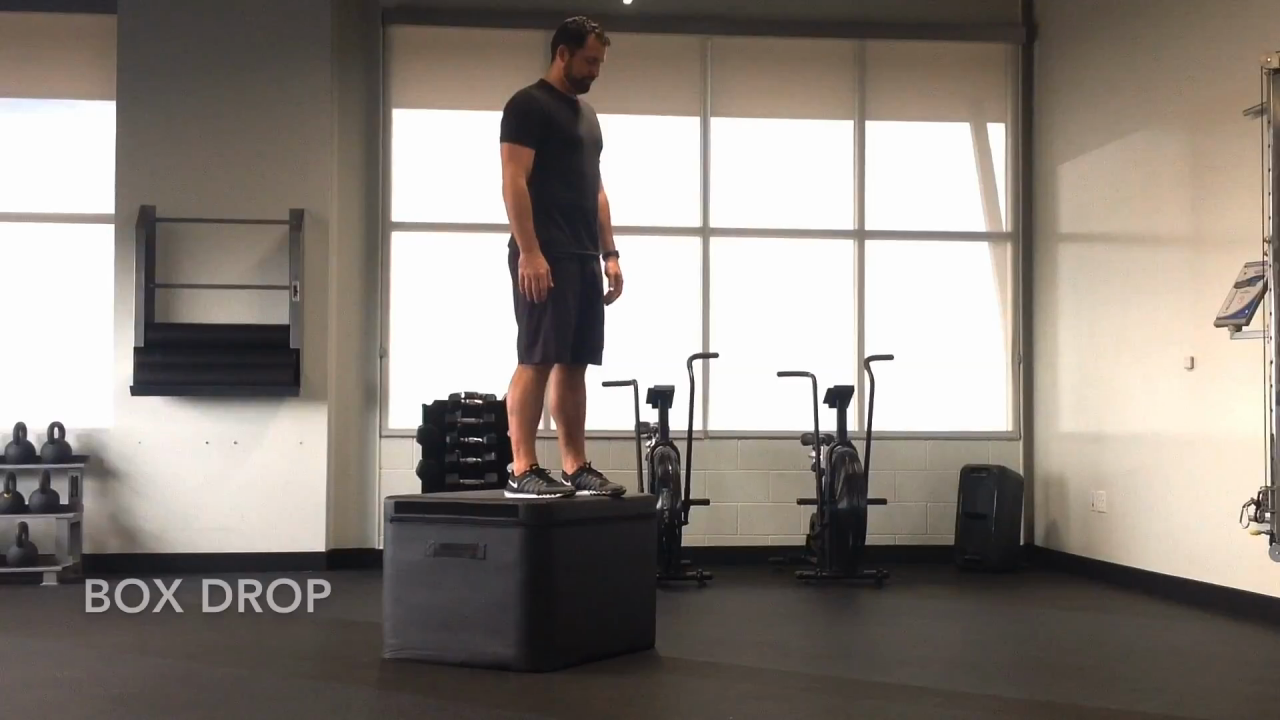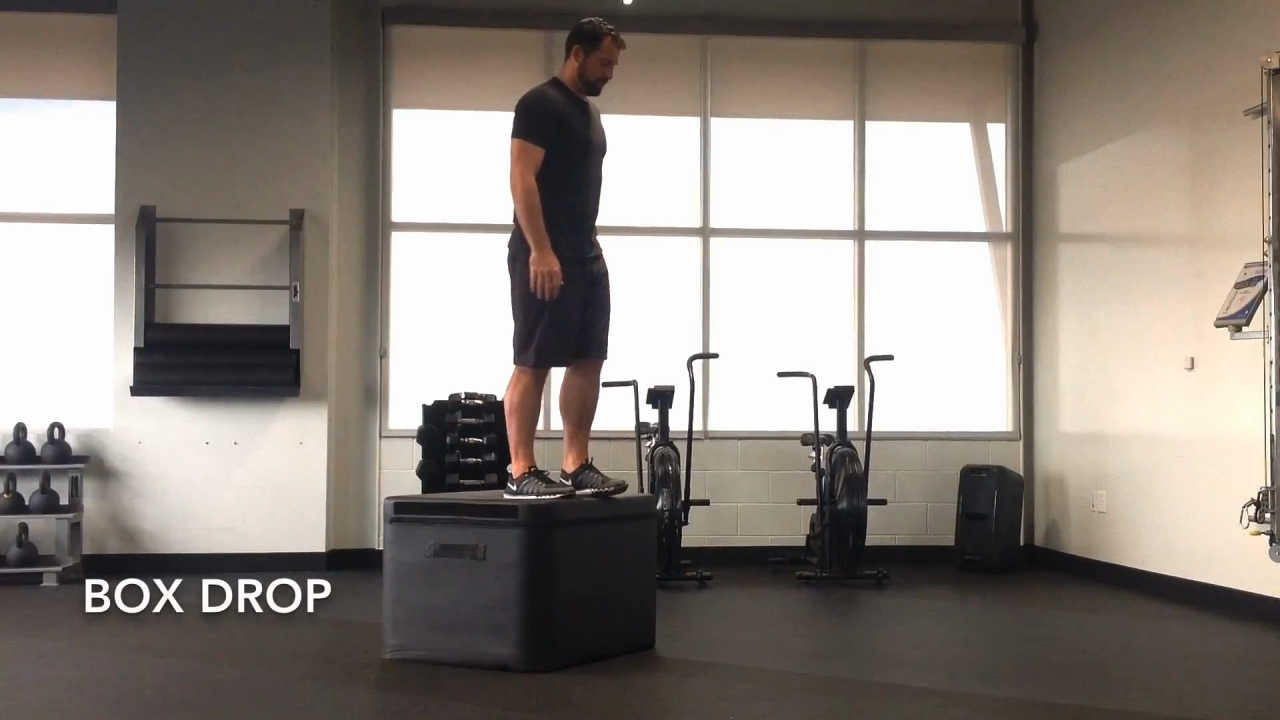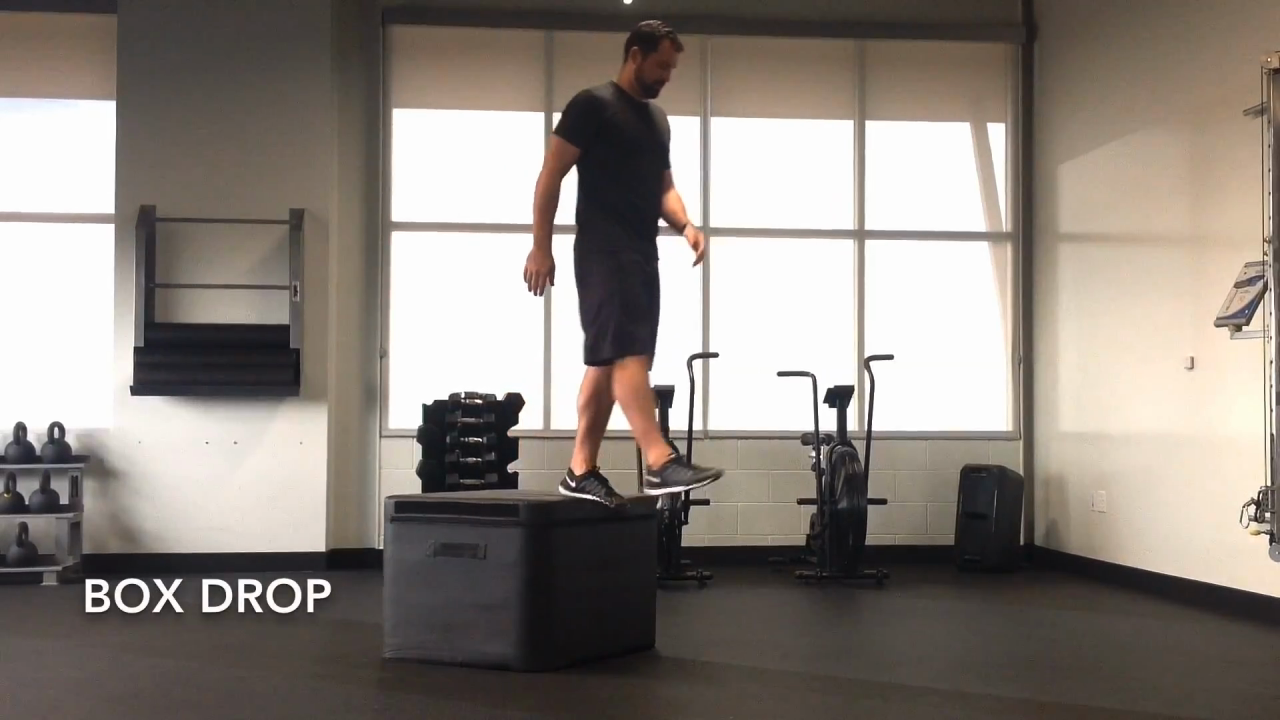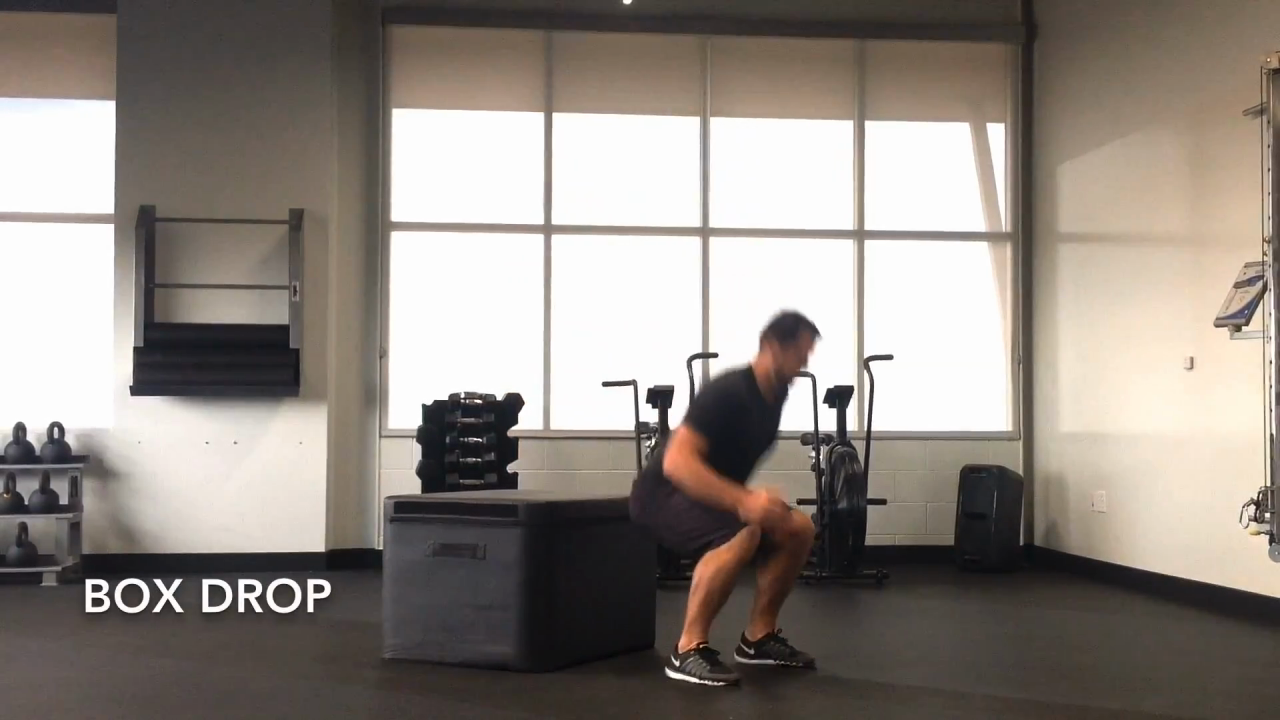
dt=0.7s
person 1, frame 1
left shoulder: (586, 113)
right shoulder: (528, 105)
right elbow: (514, 182)
left wrist: (609, 253)
right wrist: (530, 251)
left hip: (584, 258)
right hip: (545, 256)
left knee: (573, 365)
right knee: (537, 360)
left ankle: (575, 468)
right ankle: (522, 470)
person 1, frame 2
left shoulder: (589, 111)
right shoulder: (541, 103)
right elbow: (522, 179)
left wrist: (589, 250)
right wrist: (540, 251)
left hip: (586, 256)
right hip: (546, 256)
left knee: (588, 360)
right knee: (533, 364)
left ankle: (576, 467)
right ankle: (521, 472)
person 1, frame 3
left shoulder: (657, 119)
right shoulder: (592, 105)
left elbow: (664, 188)
right elbow: (550, 176)
left wrist: (687, 227)
right wrist: (540, 248)
left hip: (642, 253)
right hip: (605, 251)
left knee: (606, 363)
right knee: (629, 356)
left ankle: (581, 470)
right ankle: (660, 463)
person 1, frame 4
left shoulder: (774, 395)
right shoulder: (728, 393)
right elbow: (676, 460)
right wrist: (741, 500)
left hip: (714, 493)
right hip: (662, 494)
left knee: (798, 529)
right knee: (740, 536)
left ankle: (758, 637)
right ankle: (689, 648)
